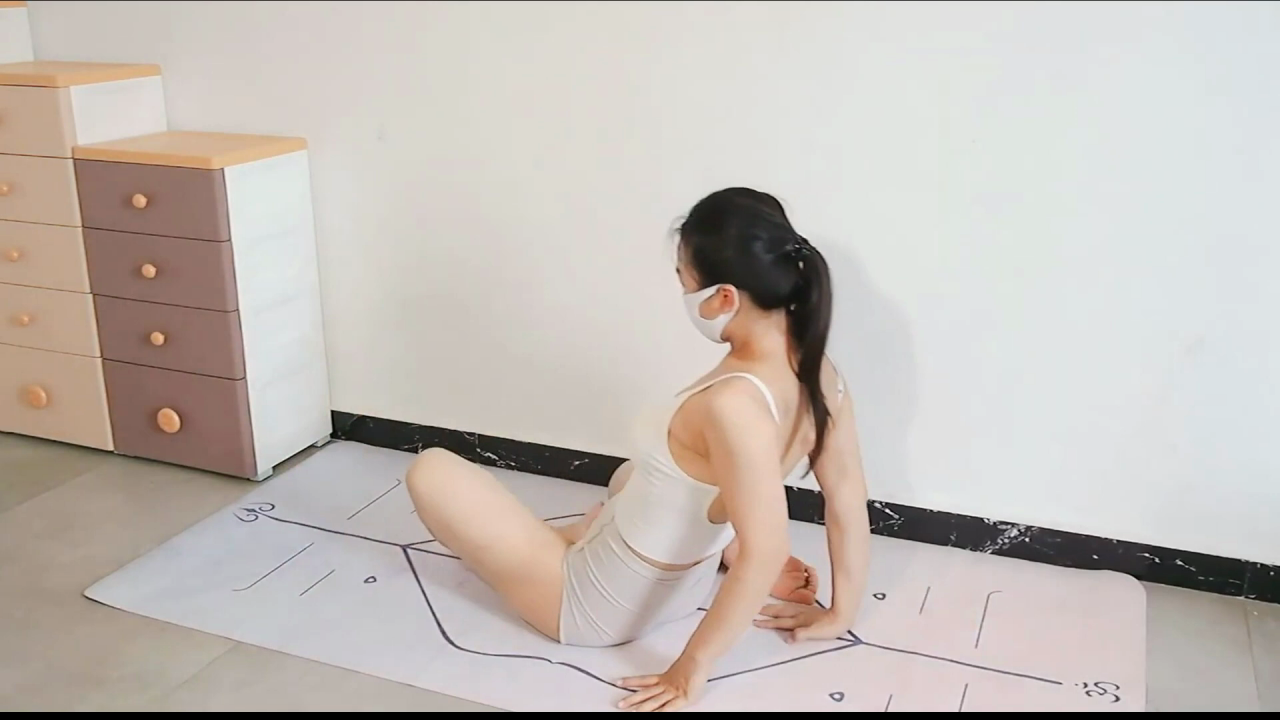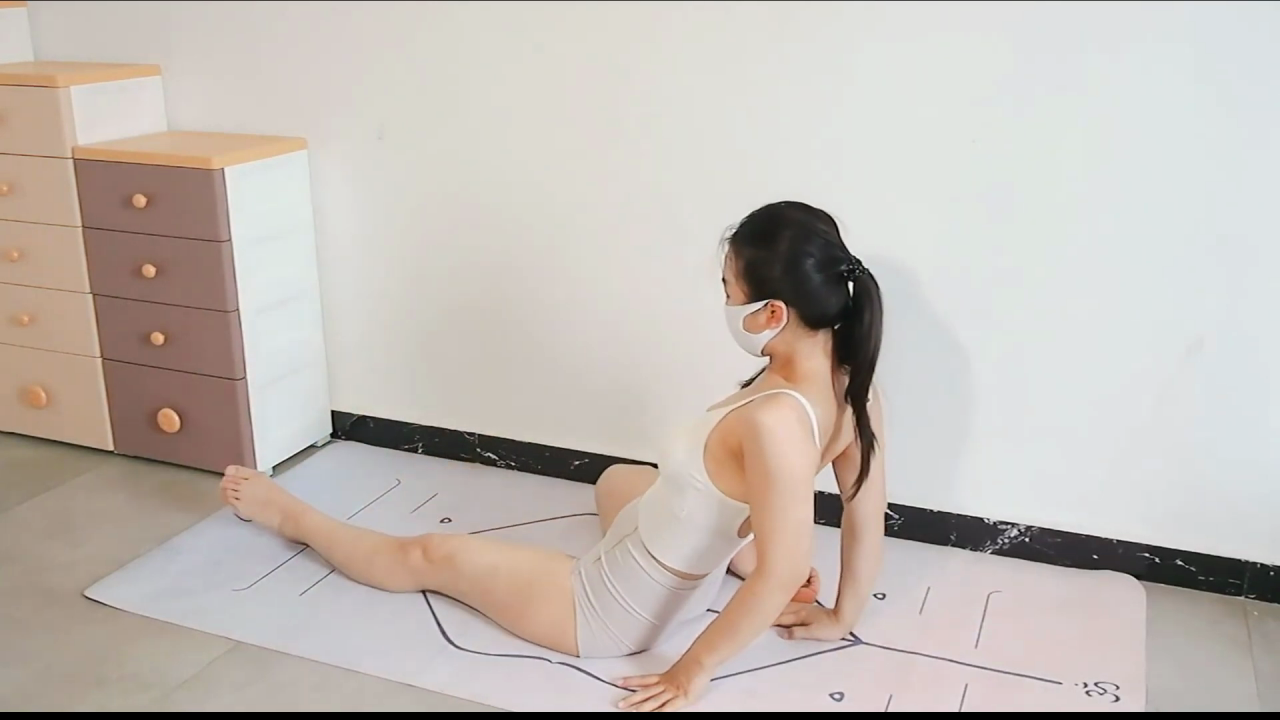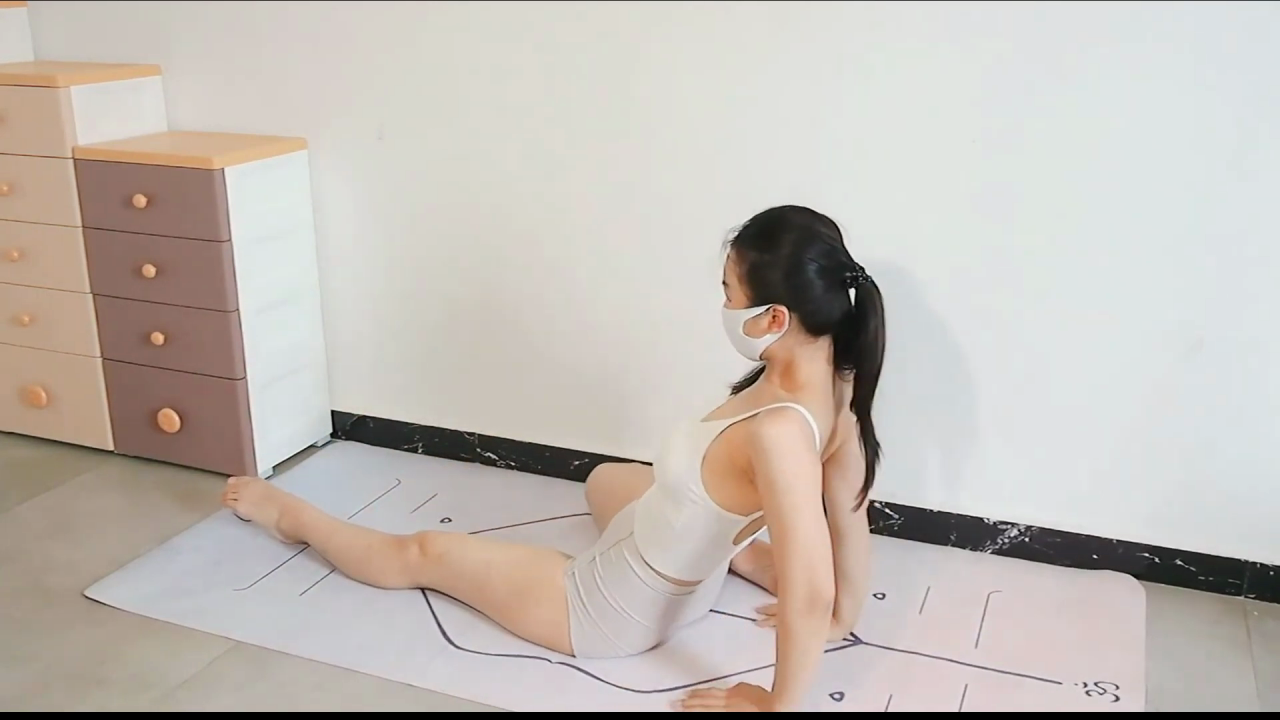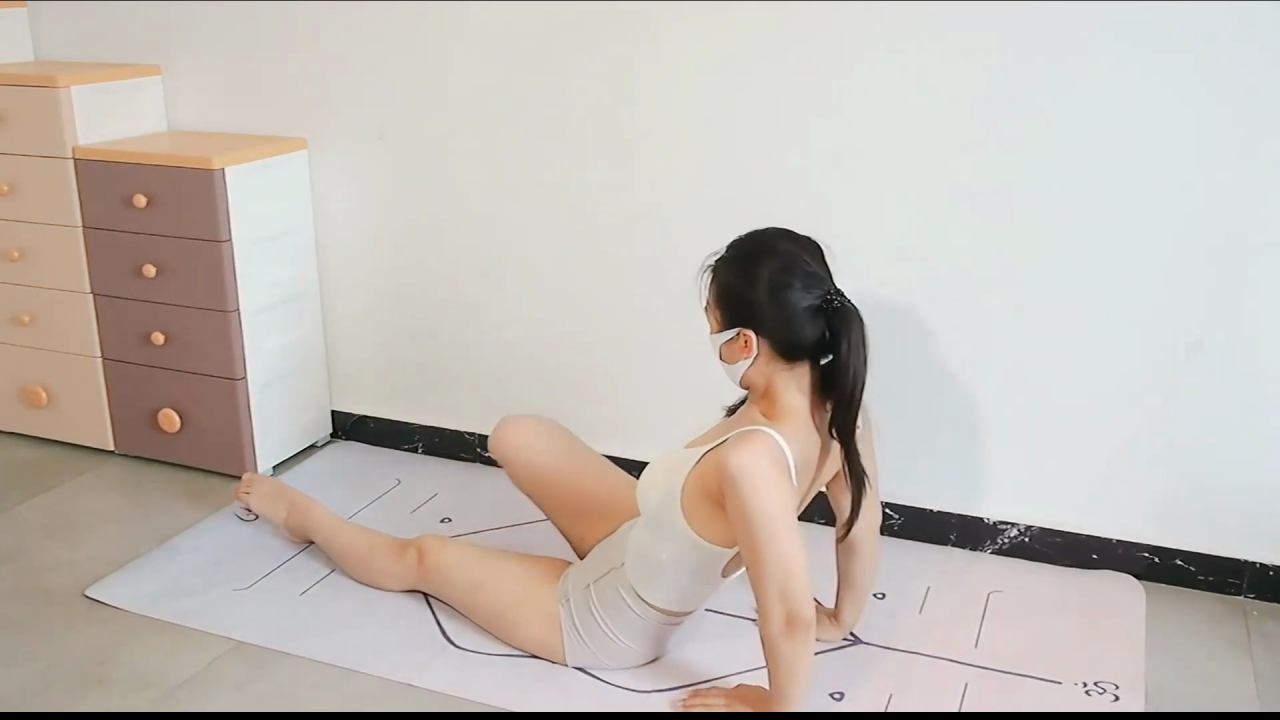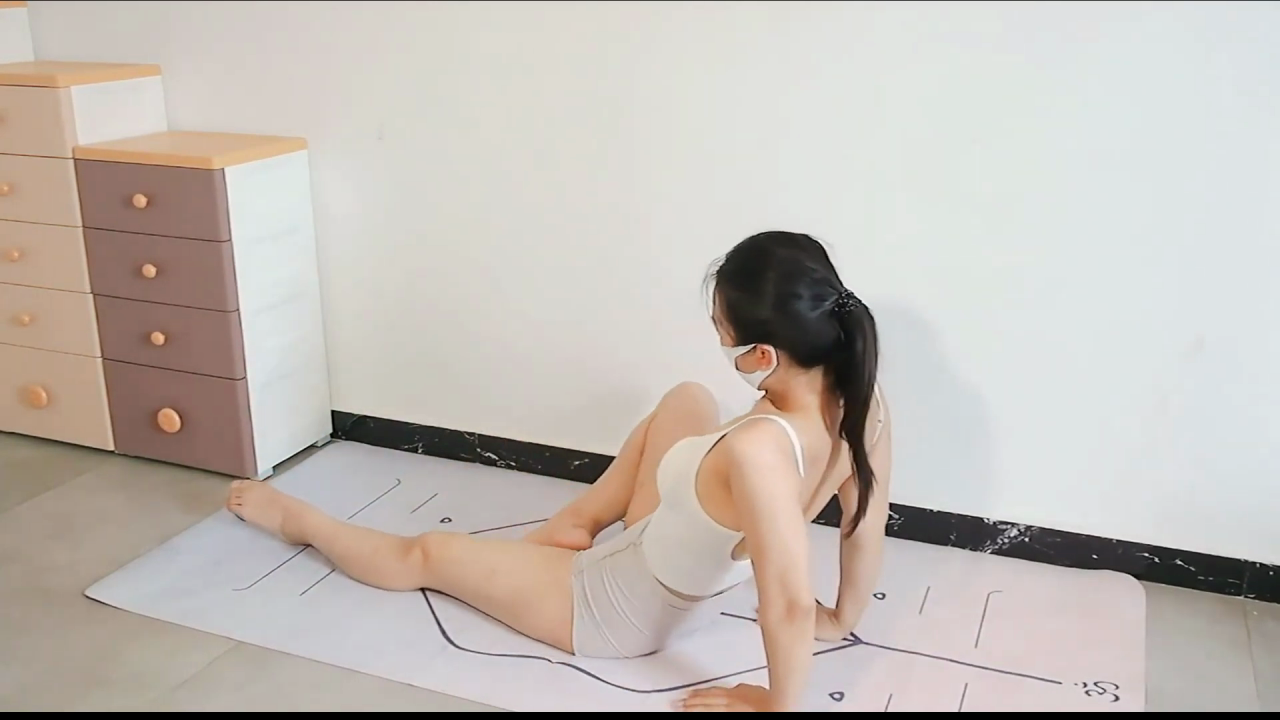
dt=1s
person 1, frame 1
left shoulder: (733, 402)
right shoulder: (817, 369)
left elbow: (764, 556)
right elbow: (848, 497)
left wrist: (690, 669)
right wrist: (839, 612)
left hip: (600, 605)
right hip: (686, 584)
left knee: (431, 473)
right knee: (632, 476)
person 1, frame 2
left shoulder: (776, 420)
right shoulder: (848, 381)
left elbow: (780, 577)
right elbow: (866, 510)
left wrist: (692, 670)
right wrist: (841, 615)
left hip: (616, 611)
right hip: (686, 580)
left knee: (430, 557)
right knee: (617, 479)
left ankle: (290, 515)
person 1, frame 3
left shoulder: (779, 432)
right shoulder: (837, 384)
left elbow: (810, 593)
right elbow: (848, 509)
left wrist: (779, 705)
right wrist: (844, 616)
left hip: (616, 611)
right hip: (686, 578)
left knee: (427, 553)
right knee: (608, 478)
left ankle: (293, 517)
right ankle: (758, 556)
person 1, frame 4
left shoulder: (749, 460)
right shoulder: (837, 406)
left elbow: (790, 615)
right elbow: (862, 522)
left wrist: (778, 705)
right wrist: (840, 618)
left hip: (608, 623)
right hip: (644, 543)
left knee: (422, 557)
right knee: (514, 439)
left ankle: (300, 513)
person 1, frame 5
left shoulder: (757, 449)
right shoulder: (863, 405)
left elbow: (789, 605)
right elbow: (867, 524)
left wrist: (777, 705)
right wrist: (842, 618)
left hip: (619, 611)
right hip: (682, 584)
left knee: (428, 554)
right knee: (687, 400)
left ankle: (296, 518)
right ankle: (575, 522)
